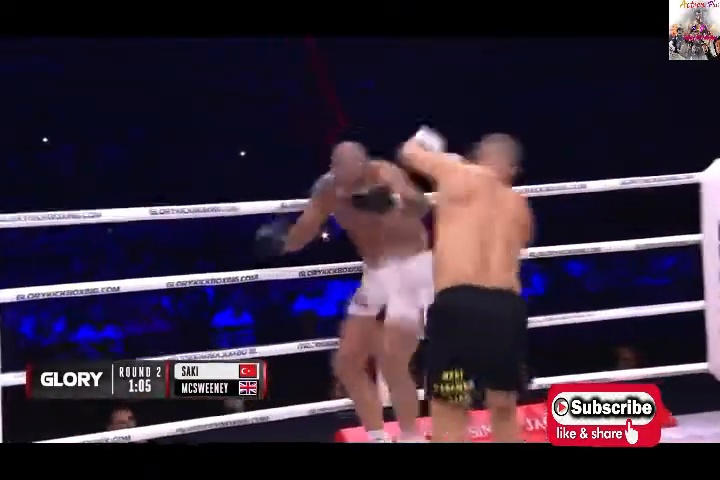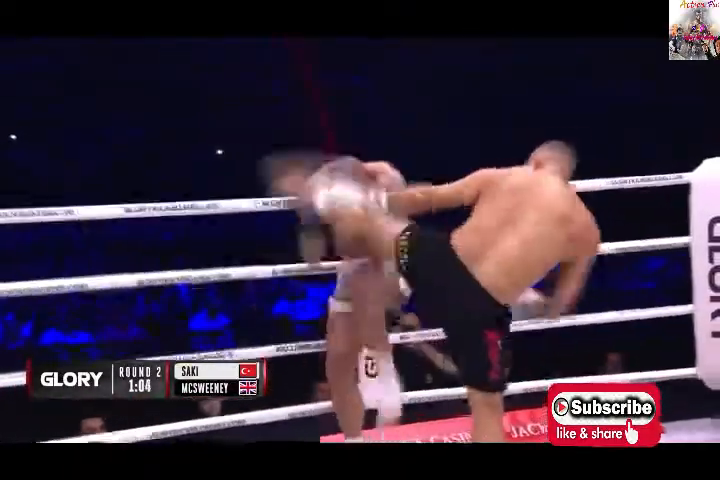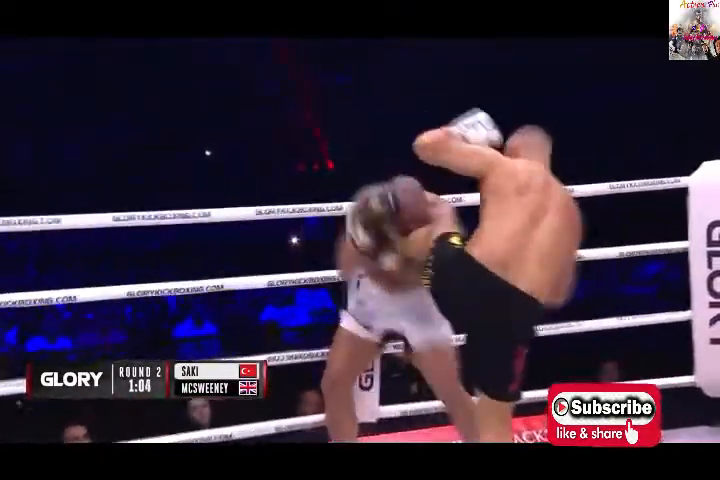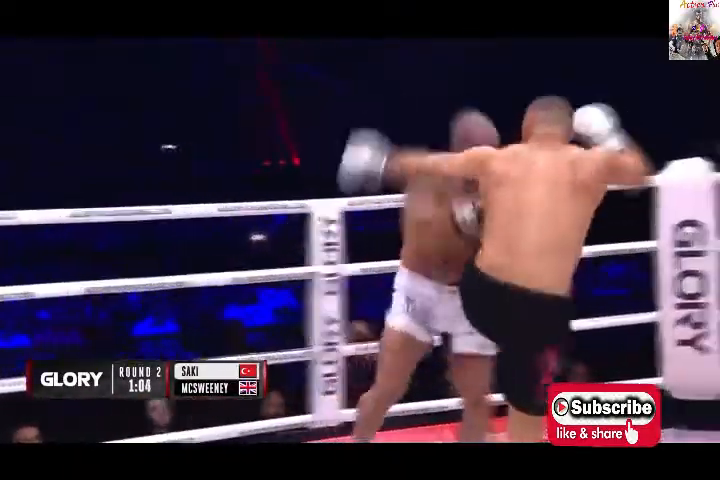
dt=0.3s
person 1, frame 1
left shoulder: (455, 170)
right shoulder: (521, 210)
left elbow: (409, 152)
left wrist: (424, 143)
left hip: (457, 308)
right hip: (509, 310)
left knee: (448, 426)
right knee: (504, 416)
person 1, frame 2
left shoulder: (498, 176)
right shoulder: (586, 226)
left elbow: (428, 198)
right elbow: (560, 303)
left wrist: (378, 199)
right wrist: (543, 306)
right hip: (482, 309)
right knee: (489, 414)
person 1, frame 3
left shoulder: (496, 162)
right shoulder: (568, 211)
left elbow: (427, 146)
right elbow: (559, 295)
left wrist: (460, 130)
left hip: (458, 284)
right hip: (512, 318)
left knee: (438, 209)
right knee: (496, 422)
person 1, frame 4
left shoulder: (493, 159)
right shoulder: (595, 164)
left elbow: (421, 166)
right elbow: (639, 170)
left wrist: (378, 164)
right wrist: (608, 134)
left hip: (484, 292)
right hip: (543, 314)
right knee: (528, 426)
person 2, frame 1
left shoulder: (386, 175)
right shoulder: (326, 189)
left elbow: (422, 210)
right elbow: (300, 235)
left wrist: (392, 201)
right wrist: (278, 239)
left hip: (411, 270)
right hip: (376, 276)
left knee: (392, 367)
right knee: (347, 365)
left ankle: (410, 440)
right ankle: (377, 440)
person 2, frame 2
left shoulder: (386, 182)
right elbow: (312, 255)
right wrist: (313, 232)
left hip: (389, 264)
right hip: (353, 267)
right knee: (337, 367)
left ankle: (384, 367)
right ankle: (353, 440)
person 2, frame 3
right shoulder: (369, 202)
right elbow: (346, 263)
left hip: (419, 297)
right hip: (374, 296)
left knee: (450, 392)
right knee: (335, 385)
person 2, frame 4
right shoulder: (425, 175)
right elbow: (425, 240)
right wrist: (465, 214)
right hip: (419, 288)
left knee: (477, 400)
right knee: (385, 391)
